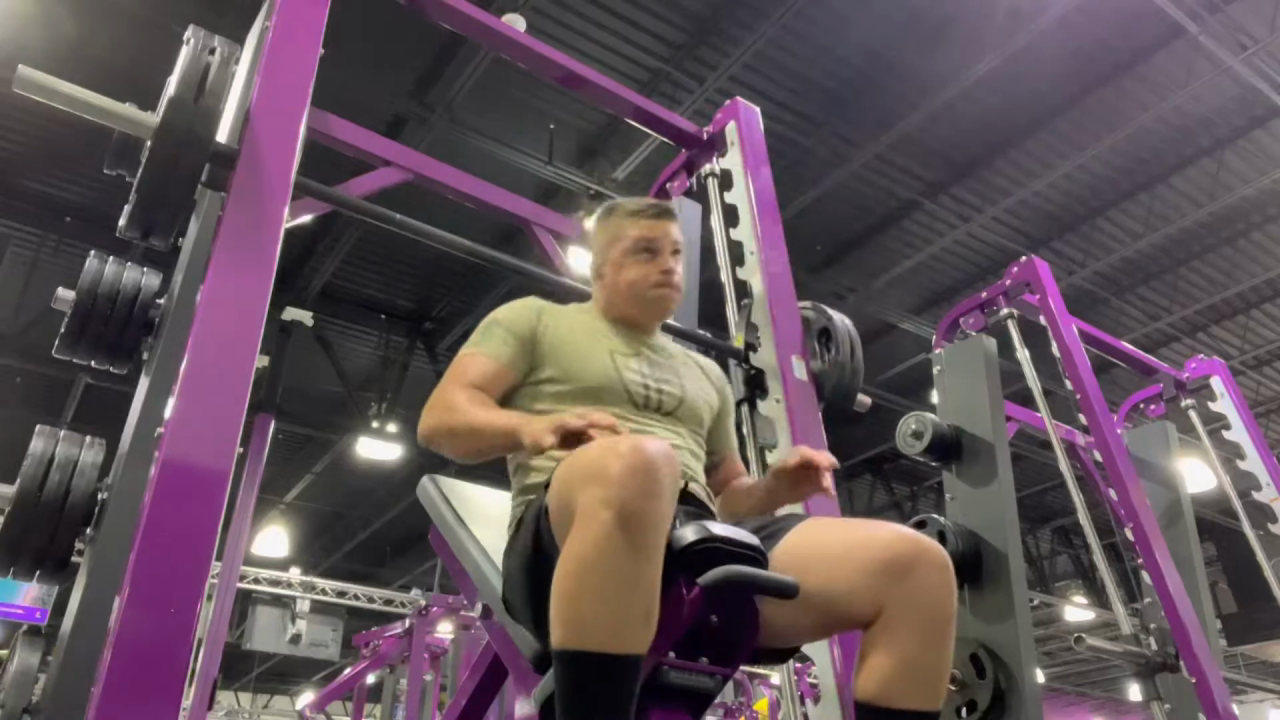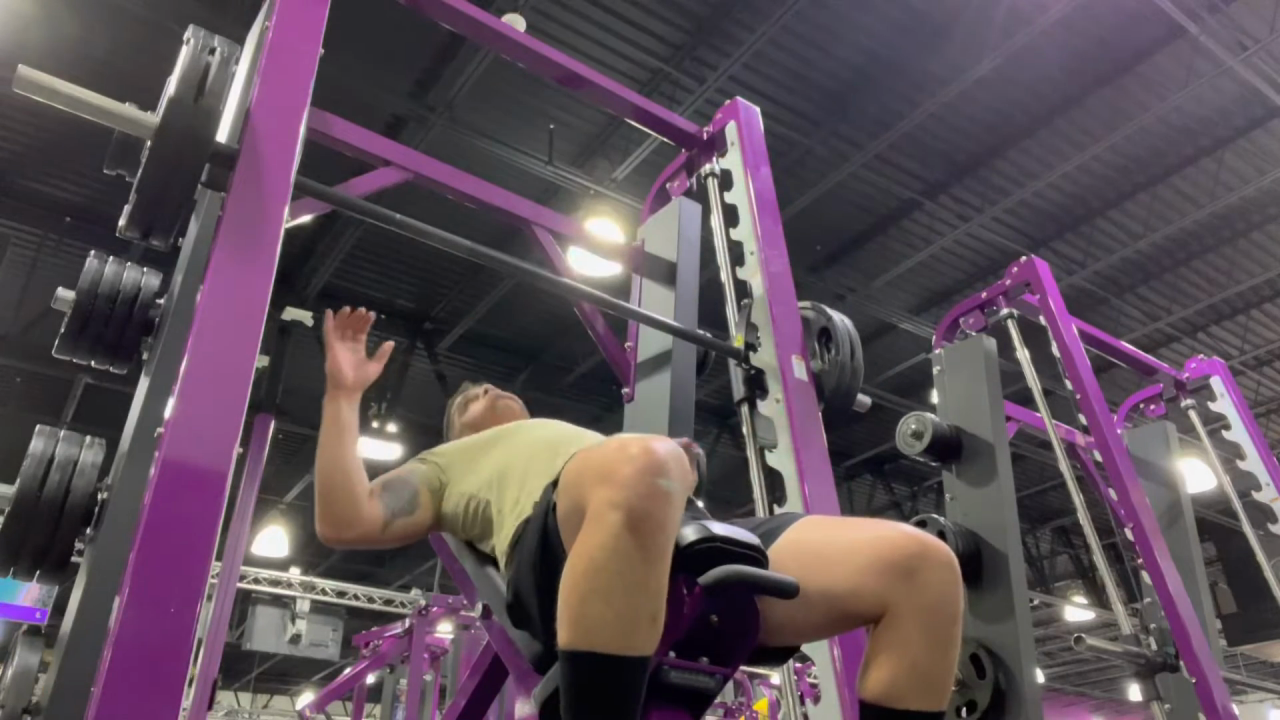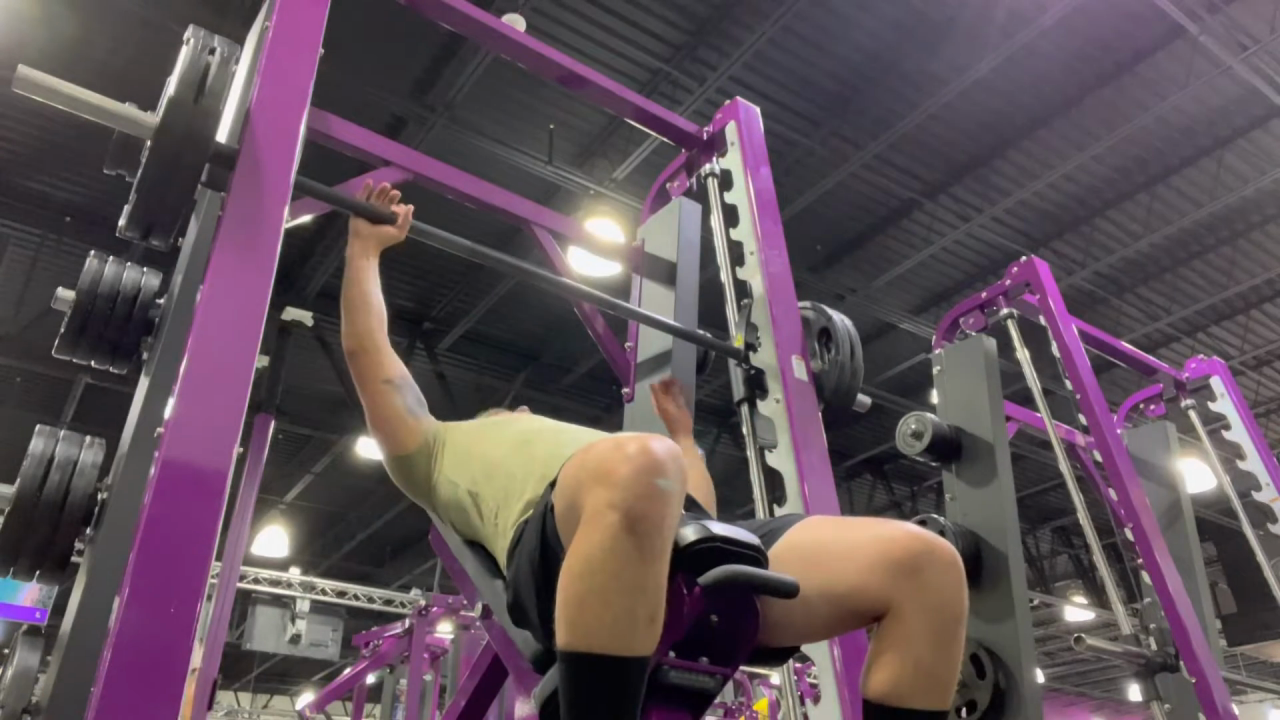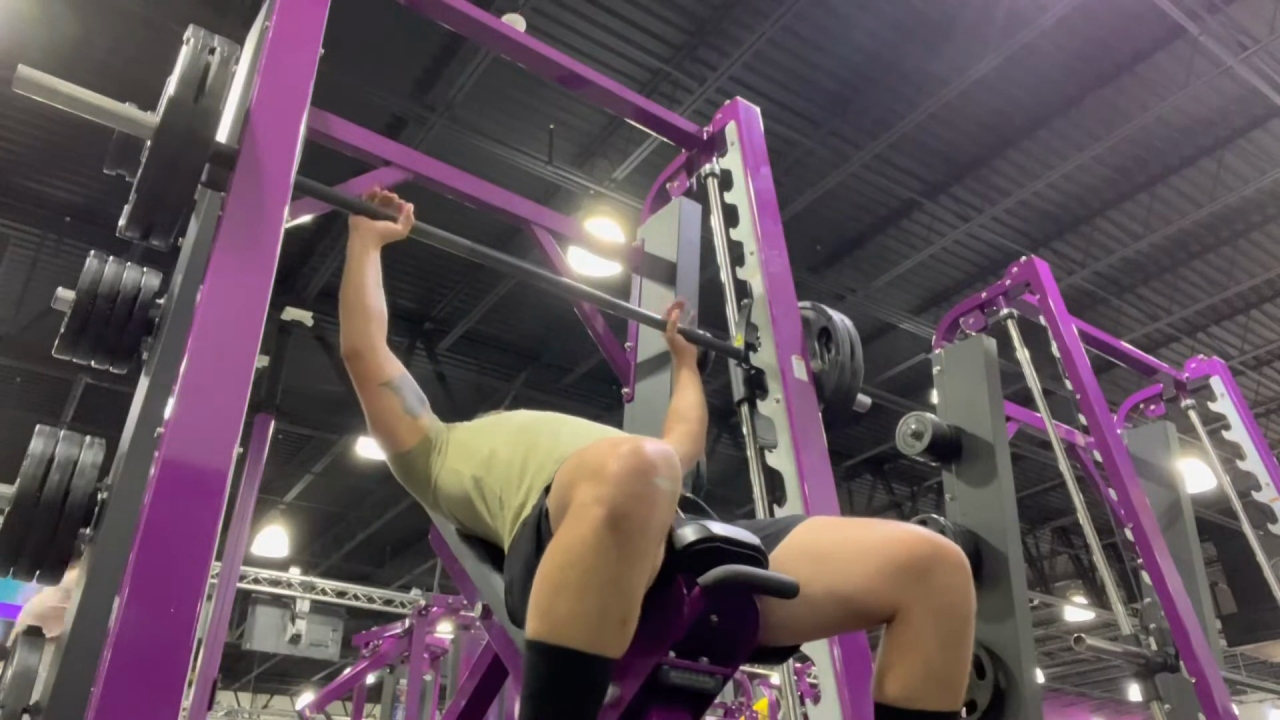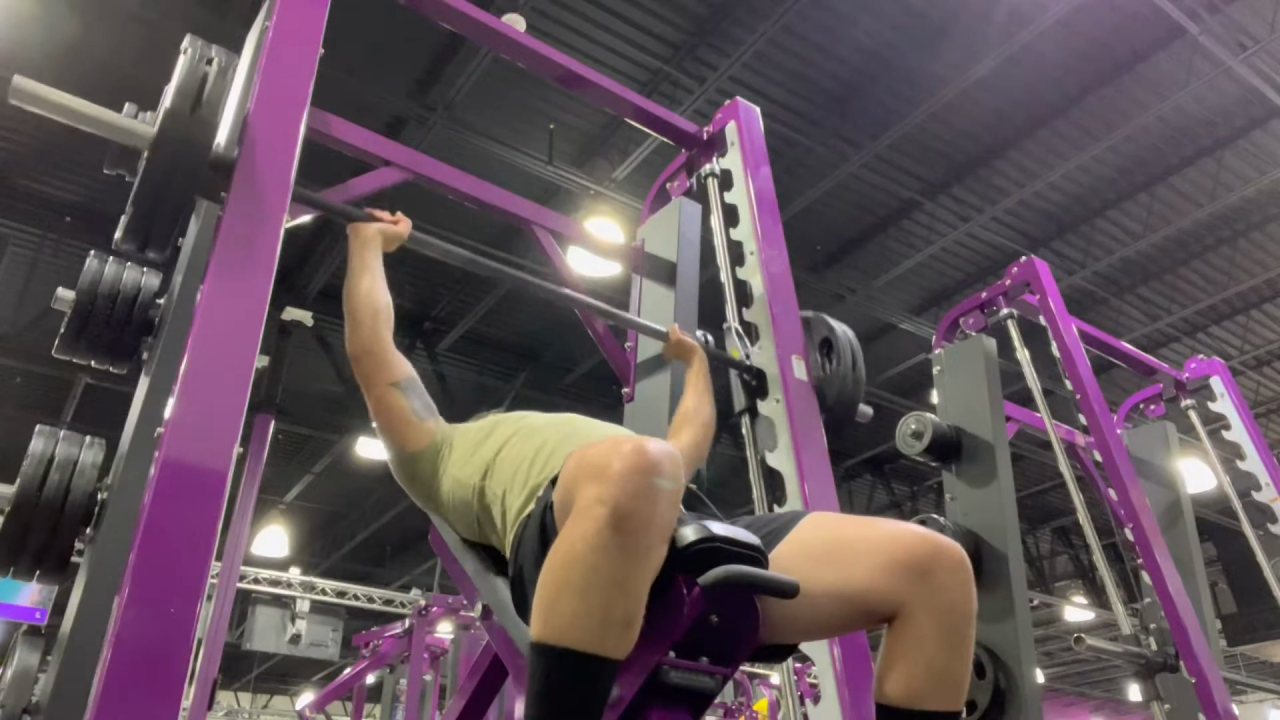
dt=1s
person 1, frame 1
left shoulder: (704, 373)
right shoulder: (534, 322)
right elbow: (441, 417)
left wrist: (773, 487)
right wrist: (533, 427)
right hip: (574, 546)
left knee: (917, 565)
right knee: (634, 464)
person 1, frame 2
left shoulder: (583, 440)
right shoulder: (448, 467)
right elbow: (342, 522)
left wrist: (678, 482)
right wrist: (343, 392)
right hip: (568, 550)
left knee: (923, 565)
right knee: (642, 464)
person 1, frame 3
right shoulder: (437, 450)
right elbow: (366, 350)
left wrist: (680, 433)
right wrist: (365, 247)
left hip: (685, 541)
right hip: (564, 550)
left knee: (926, 564)
right knee: (640, 468)
person 1, frame 4
left shoulder: (603, 461)
right shoulder: (440, 449)
left elbow: (685, 442)
right elbow: (363, 350)
left wrist: (685, 360)
right wrist: (366, 241)
right hip: (581, 549)
left knee: (934, 568)
right knee: (630, 470)
person 1, frame 5
left shoulder: (622, 478)
right shoulder: (440, 453)
left elbow: (691, 440)
right elbow: (370, 350)
left wrist: (696, 361)
right wrist: (368, 243)
right hip: (590, 548)
left knee: (935, 566)
right knee: (635, 468)
